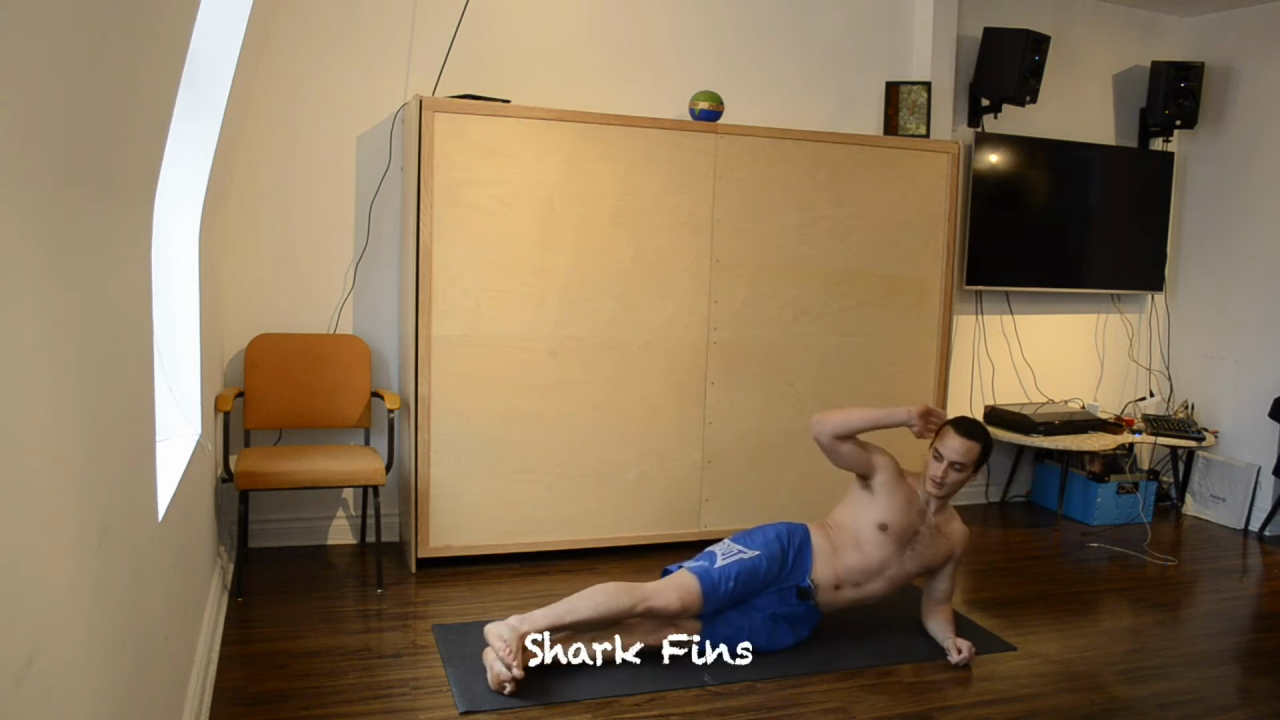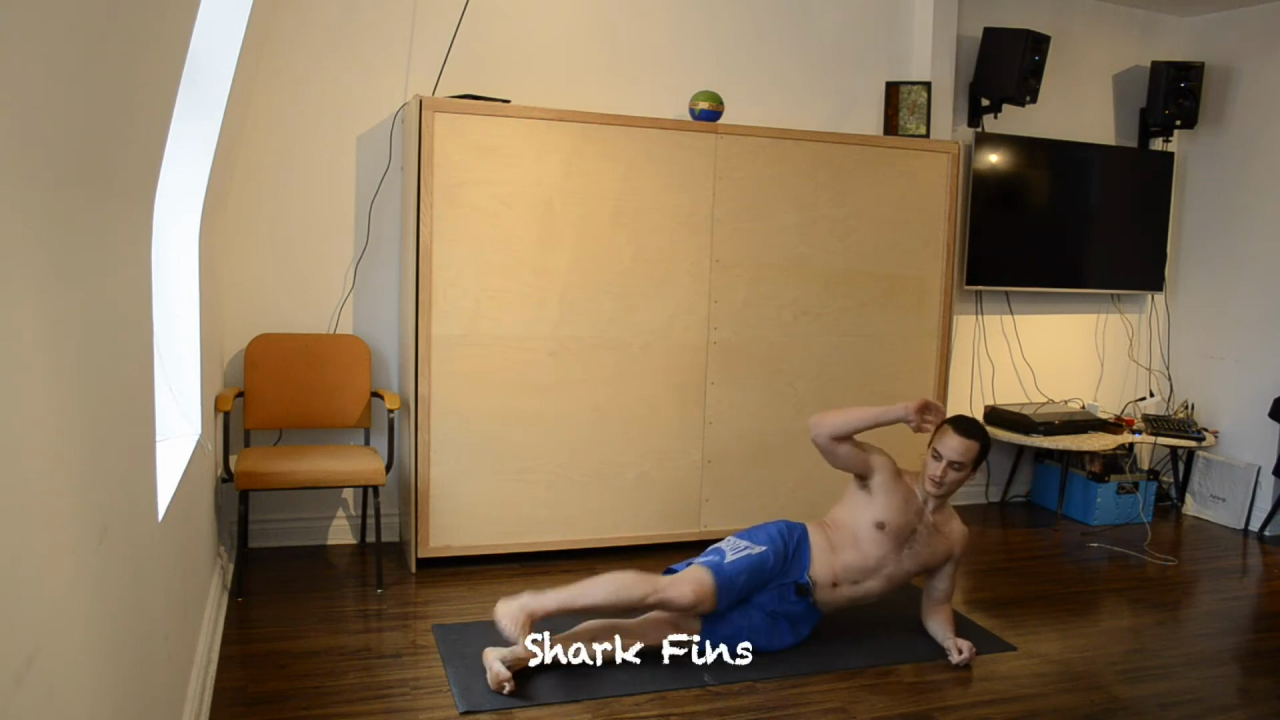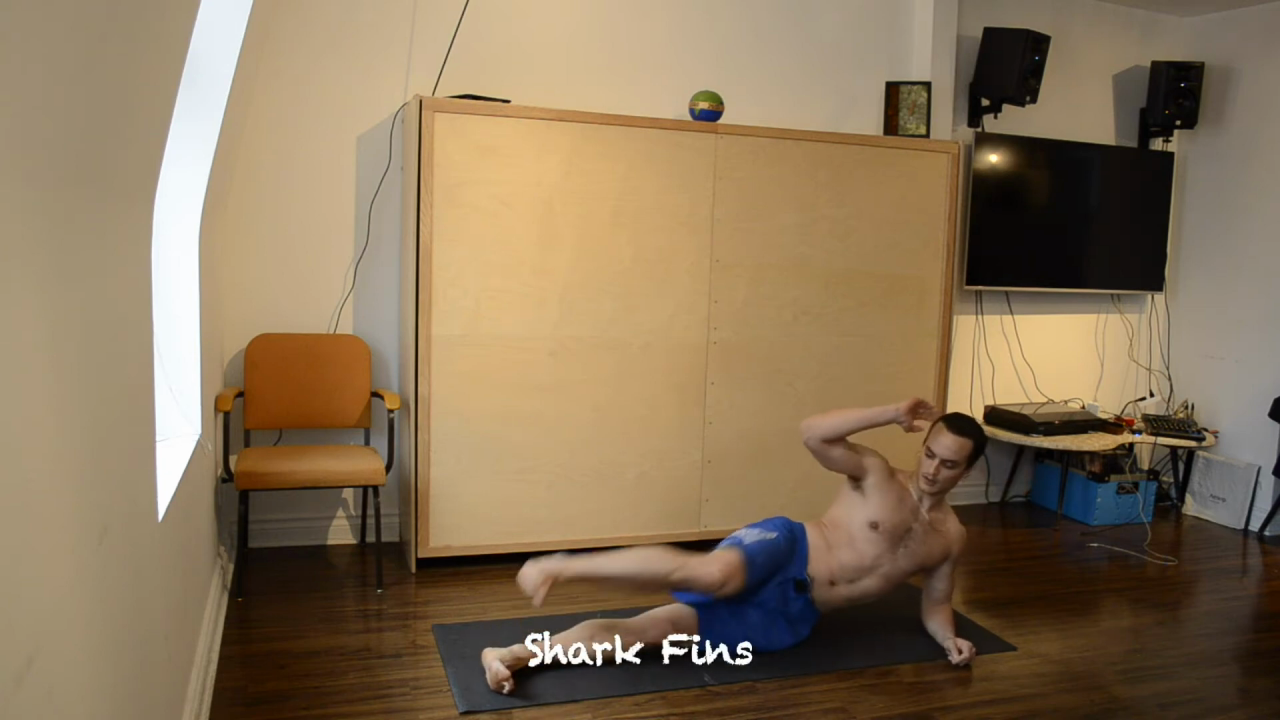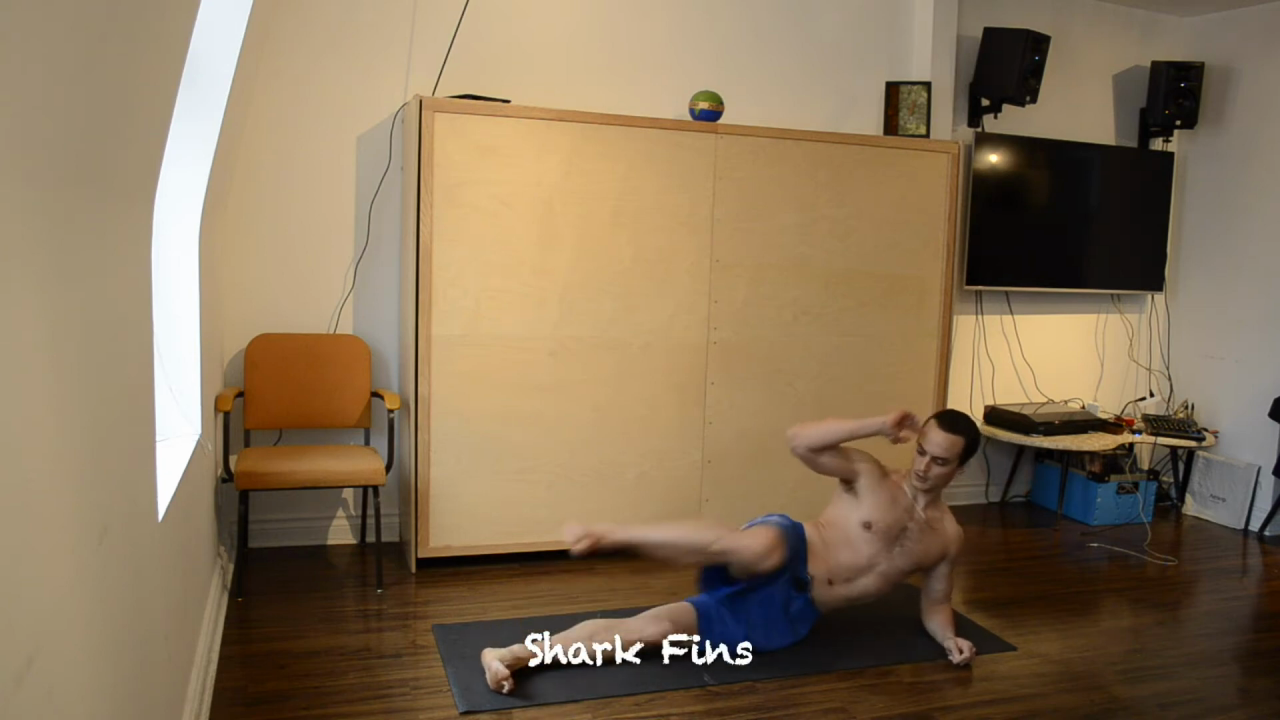
dt=0.1s
person 1, frame 1
left shoulder: (954, 537)
right shoulder: (885, 473)
left elbow: (935, 604)
right elbow: (823, 427)
left wrist: (950, 638)
right wrist: (904, 416)
left hip: (793, 615)
right hip: (782, 553)
left knee: (669, 631)
right knee: (667, 599)
left ankle: (521, 654)
right ankle: (516, 628)
person 1, frame 2
left shoulder: (953, 539)
right shoulder: (883, 474)
left elbow: (935, 603)
right elbow: (821, 429)
left wrist: (950, 639)
right wrist: (901, 413)
left hip: (793, 615)
right hip: (782, 552)
left knee: (666, 627)
right knee: (681, 595)
left ankle: (520, 654)
right ankle: (529, 603)
person 1, frame 3
left shoulder: (951, 538)
right shoulder: (877, 475)
left elbow: (935, 603)
right elbow: (813, 432)
left wrist: (950, 639)
right wrist: (893, 414)
left hip: (792, 615)
right hip: (783, 552)
left knee: (668, 626)
right knee: (714, 574)
left ankle: (520, 653)
right ankle: (562, 566)
person 1, frame 4
left shoulder: (948, 537)
right shoulder: (870, 474)
left elbow: (936, 602)
right elbow: (798, 438)
left wrist: (949, 638)
right wrist: (880, 424)
left hip: (793, 615)
right hip: (770, 573)
left knee: (659, 628)
right knee: (760, 550)
left ankle: (518, 655)
